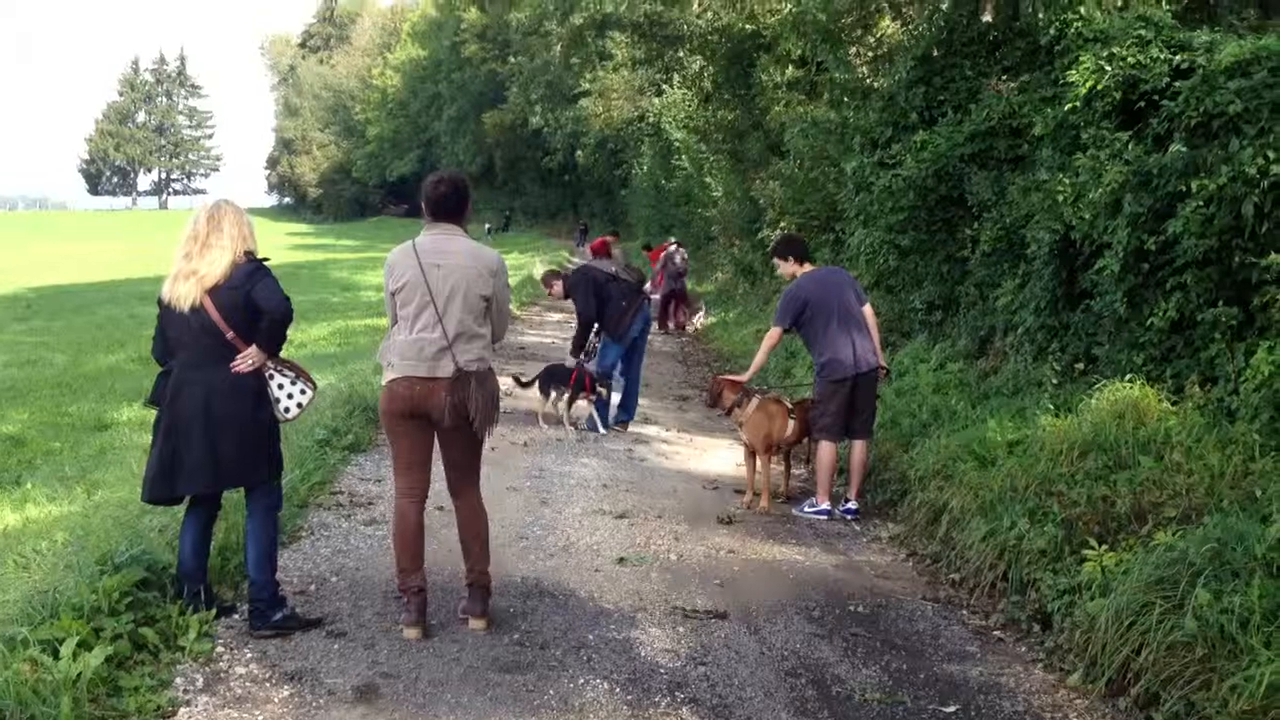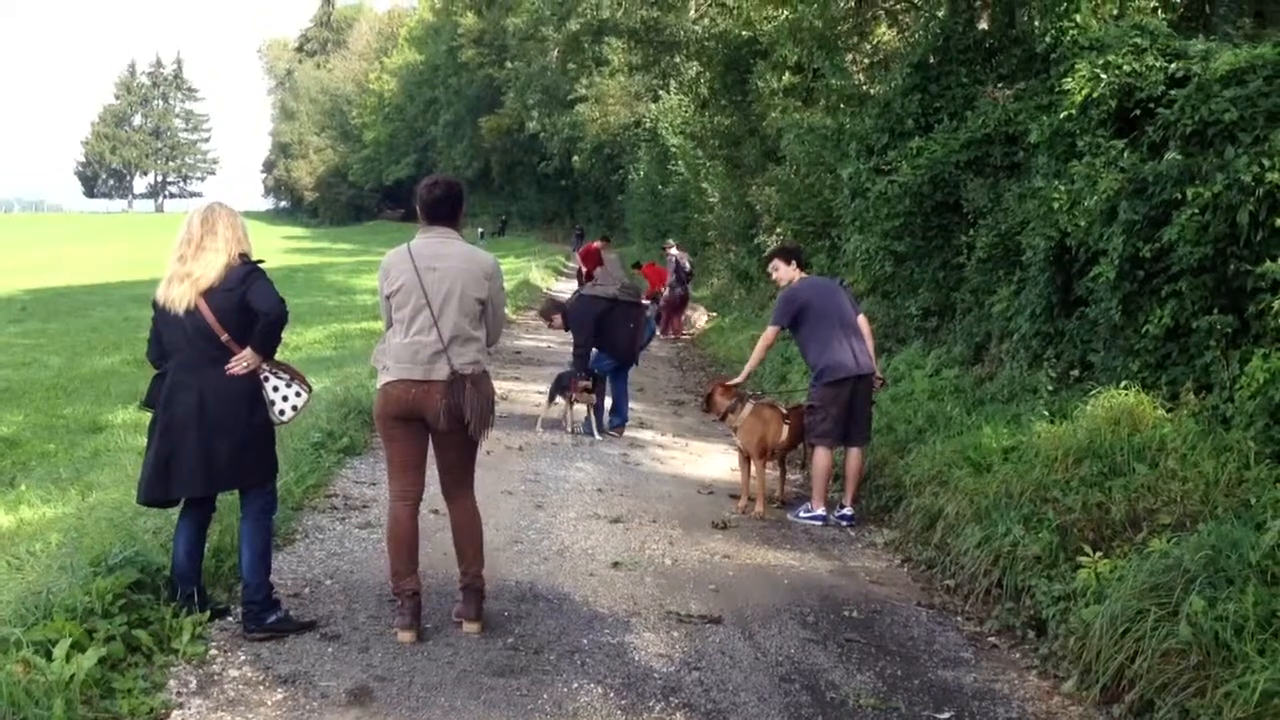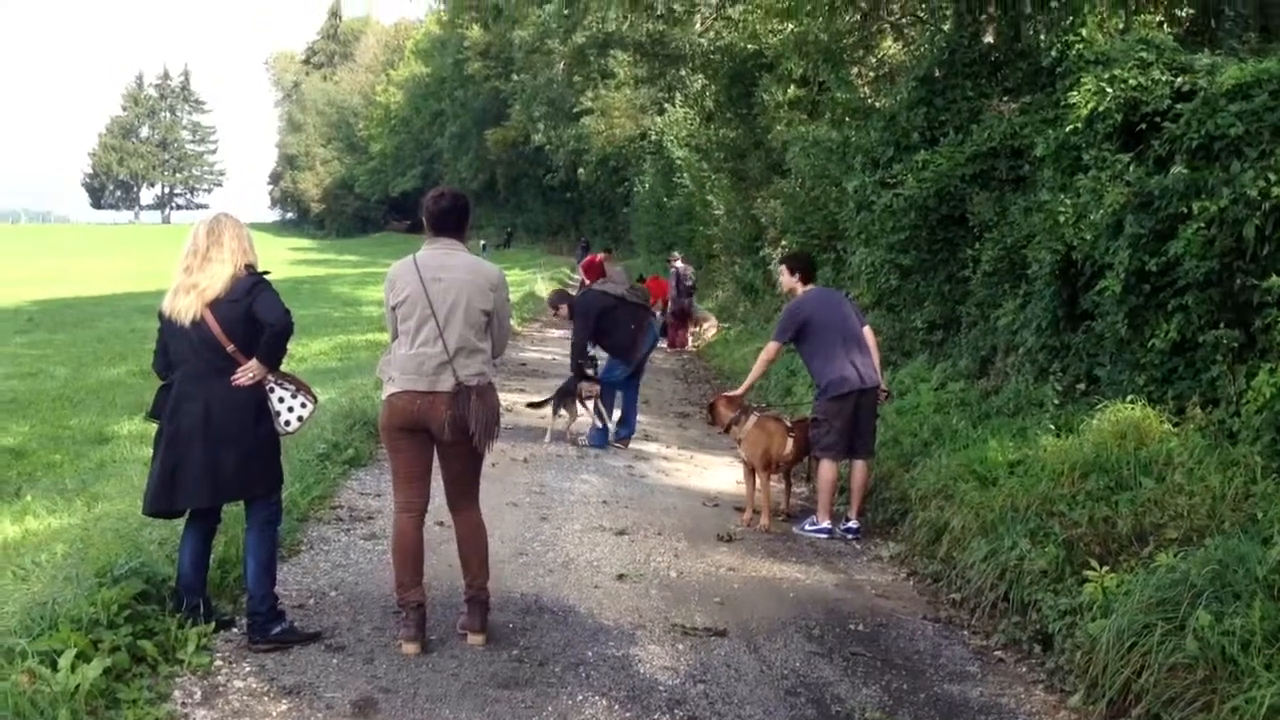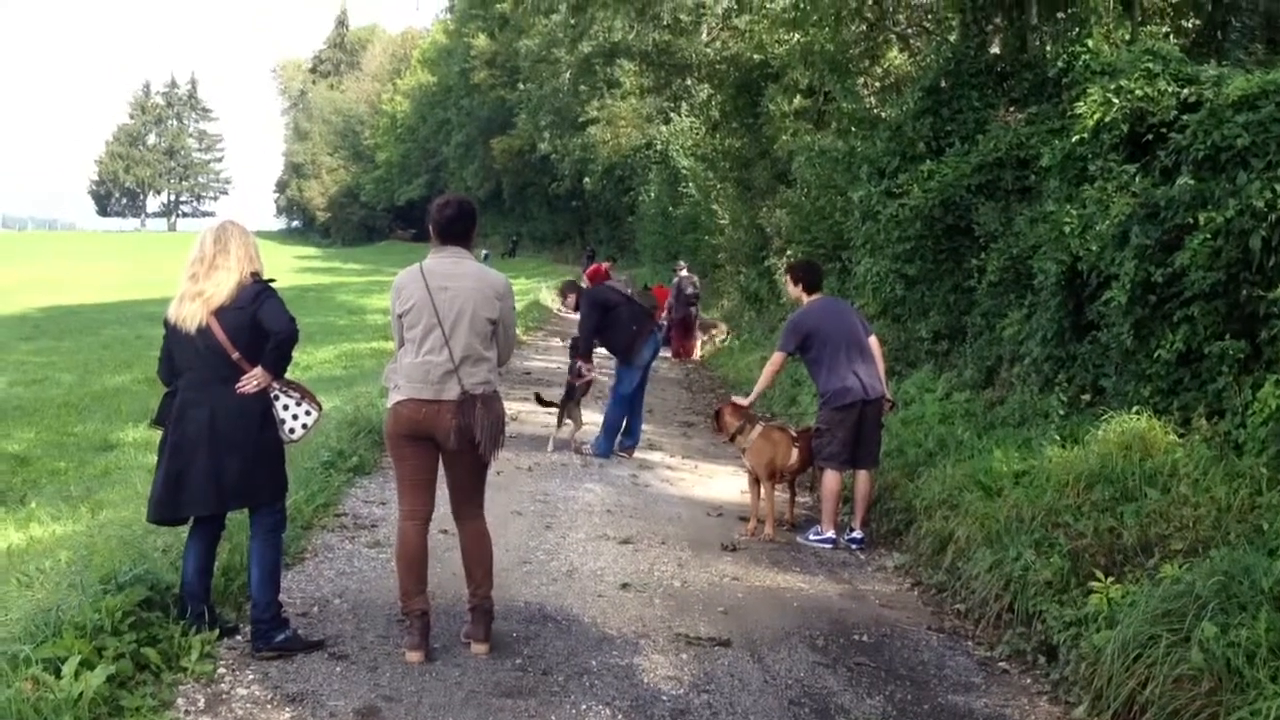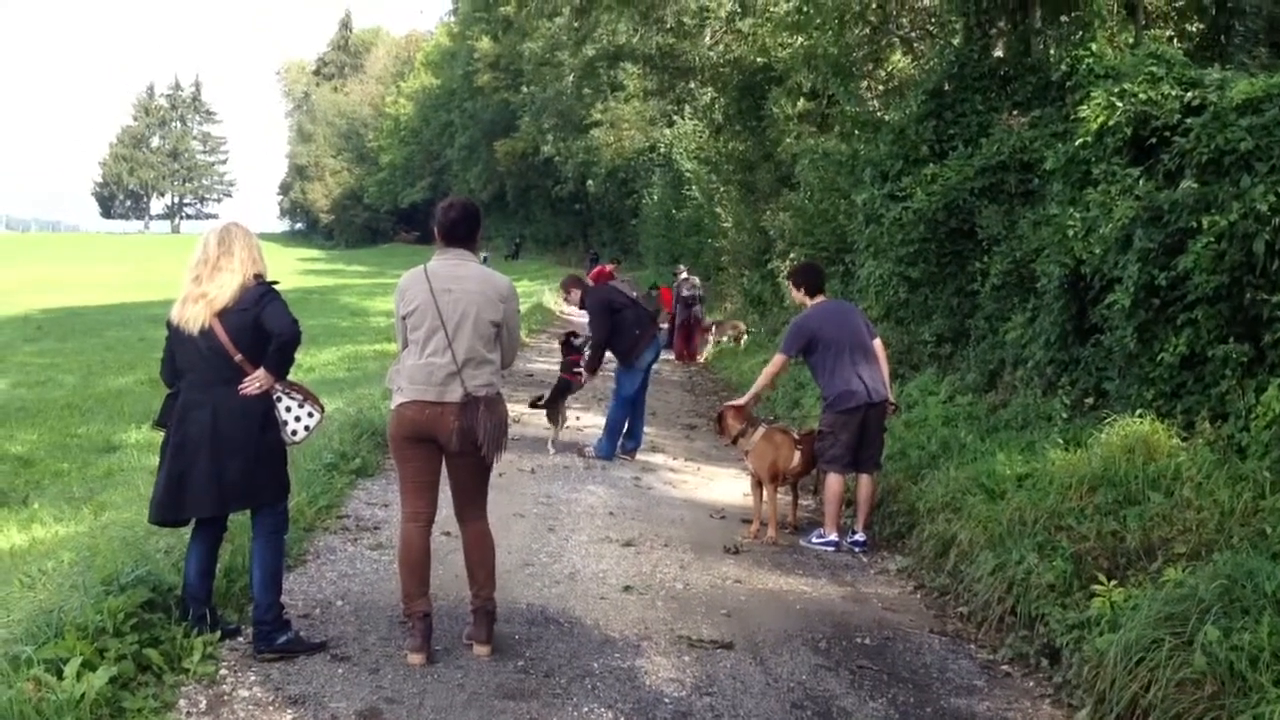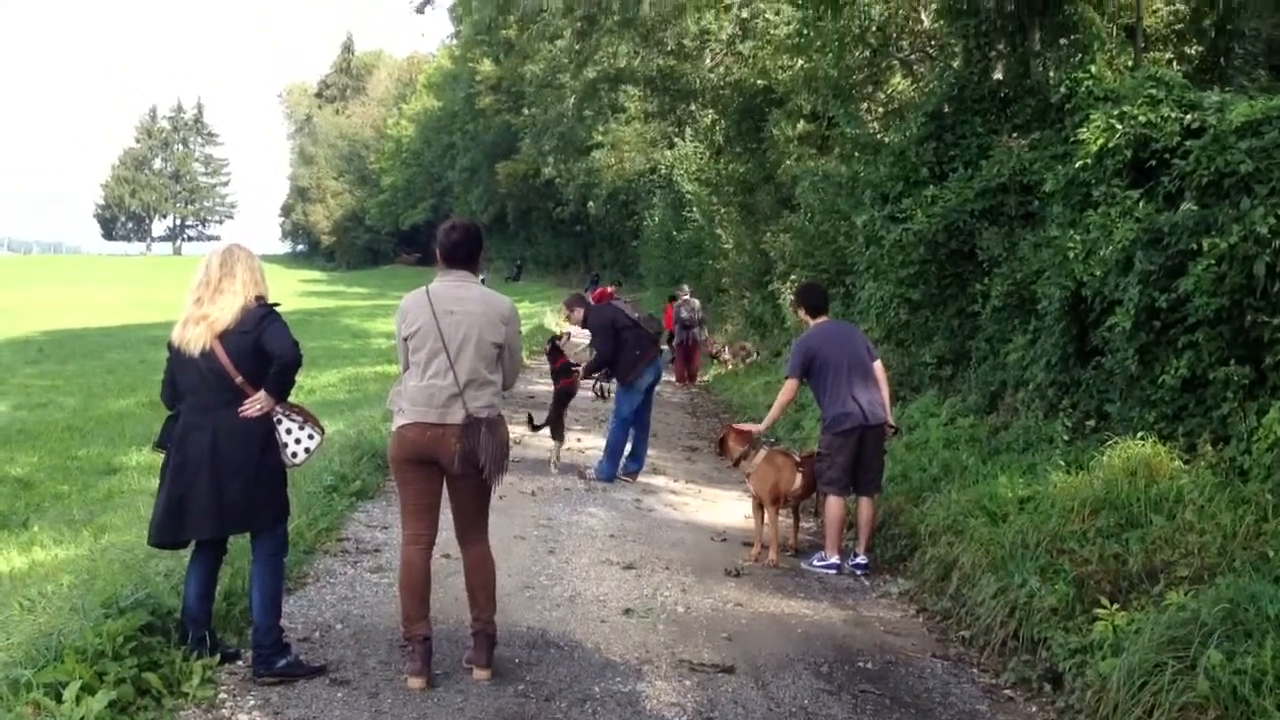
dt=0.4s
person 1, frame 1
left shoulder: (398, 258)
right shoulder: (488, 261)
left elbow: (393, 322)
right elbow: (498, 330)
left hip: (405, 382)
right hip: (464, 384)
left knee: (409, 492)
right knee: (466, 490)
left ankle: (412, 603)
right ankle: (477, 595)
person 1, frame 2
left shoulder: (393, 261)
right shoulder: (483, 264)
left elbow: (388, 325)
right elbow: (493, 333)
left hip: (399, 385)
right hip: (460, 387)
left knee: (403, 495)
right knee: (460, 493)
left ankle: (406, 606)
right ankle: (471, 599)
person 1, frame 3
left shoulder: (399, 273)
right shoulder: (489, 276)
left elbow: (394, 336)
right elbow: (499, 344)
left hip: (405, 396)
right hip: (465, 399)
left knee: (408, 507)
right knee: (466, 506)
left ankle: (411, 618)
right ankle: (476, 611)
person 1, frame 4
left shoulder: (406, 281)
right shoulder: (496, 284)
left elbow: (399, 345)
right elbow: (504, 353)
left hip: (410, 405)
right hip: (470, 407)
left knee: (413, 515)
right knee: (471, 514)
left ankle: (416, 626)
right ankle: (480, 620)
person 1, frame 5
left shoulder: (410, 283)
right shoulder: (499, 287)
left elbow: (403, 346)
right elbow: (508, 355)
left hip: (413, 406)
right hip: (472, 410)
left knee: (415, 517)
right knee: (473, 515)
left ankle: (418, 627)
right ankle: (482, 621)
person 1, frame 6
left shoulder: (412, 304)
right shoulder: (501, 308)
left elbow: (405, 367)
right elbow: (509, 377)
left hip: (414, 428)
right hip: (474, 431)
left knee: (416, 539)
right knee: (475, 538)
left ankle: (418, 651)
right ankle: (482, 645)
person 2, frame 1
left shoulder: (175, 285)
right shoulder: (247, 272)
left elbow: (161, 352)
right elbow: (279, 309)
right wrist: (264, 349)
left hip: (188, 406)
right hip: (238, 405)
left knee: (202, 500)
right knee: (262, 502)
left ankle: (193, 598)
right ankle: (265, 609)
person 2, frame 2
left shoulder: (169, 287)
right shoulder: (242, 275)
left elbow: (156, 355)
right elbow: (274, 311)
right wrist: (259, 352)
left hip: (183, 408)
right hip: (234, 407)
left knee: (196, 502)
right knee: (257, 504)
left ankle: (187, 600)
right ankle: (259, 611)
person 2, frame 3
left shoulder: (175, 298)
right shoulder: (247, 286)
left elbow: (162, 366)
right elbow: (280, 322)
right wrist: (264, 363)
left hip: (189, 419)
right hip: (239, 419)
left knee: (202, 513)
right knee: (262, 515)
left ankle: (191, 610)
right ankle: (264, 623)
person 2, frame 4
left shoulder: (181, 305)
right shoulder: (253, 294)
left elbow: (167, 373)
right elbow: (285, 330)
right wrist: (269, 370)
left hip: (194, 427)
right hip: (244, 426)
left knee: (206, 521)
right knee: (266, 523)
left ankle: (195, 618)
right ankle: (268, 630)
person 2, frame 5
left shoulder: (184, 307)
right shoulder: (256, 296)
left elbow: (170, 374)
right elbow: (287, 332)
right wrist: (271, 372)
left hip: (196, 428)
right hip: (246, 428)
left knee: (208, 522)
right knee: (268, 524)
left ankle: (197, 619)
right ankle: (269, 632)
person 2, frame 6
left shoulder: (185, 328)
right shoulder: (257, 318)
left elbow: (170, 396)
right elbow: (288, 354)
right wrist: (272, 395)
left hip: (196, 450)
right hip: (246, 451)
left knee: (208, 545)
right knee: (268, 548)
left ankle: (196, 643)
right ankle: (269, 656)
person 3, frame 1
left shoulder: (796, 292)
right shoulder: (841, 275)
left elbow: (772, 339)
right elbow: (869, 315)
left wrist: (748, 375)
right wrist: (879, 356)
left hip: (835, 369)
right hip: (866, 364)
left knee: (827, 436)
right knee: (860, 436)
left ankle: (822, 503)
right ankle: (851, 502)
person 3, frame 2
left shoulder: (791, 294)
right shoulder: (834, 285)
left elbow: (767, 340)
right elbow: (863, 324)
left wrist: (742, 376)
right wrist: (874, 367)
left hip: (833, 373)
right hip: (862, 370)
left knee: (823, 441)
right knee: (855, 442)
left ankle: (817, 508)
right ankle: (847, 508)
person 3, frame 3
left shoulder: (796, 309)
right shoulder: (840, 297)
left elbow: (769, 354)
right elbow: (869, 336)
left wrist: (743, 388)
right wrist: (879, 379)
left hip: (837, 387)
right hip: (866, 383)
left knee: (828, 454)
right knee: (860, 455)
left ankle: (823, 521)
right ankle: (852, 521)
person 3, frame 4
left shoulder: (800, 319)
right shoulder: (846, 307)
left elbow: (774, 365)
right elbow: (875, 346)
left wrist: (750, 399)
right wrist: (884, 389)
left hip: (840, 397)
right hip: (871, 394)
left knee: (832, 464)
right knee: (863, 465)
left ankle: (827, 531)
right ankle: (856, 531)
person 3, frame 5
left shoulder: (804, 323)
right shoulder: (851, 309)
left elbow: (775, 367)
right elbow: (879, 349)
left wrist: (746, 399)
right wrist: (888, 393)
left hip: (844, 400)
right hip: (875, 397)
left knee: (835, 467)
right knee: (866, 469)
left ankle: (829, 534)
right ankle: (859, 534)
person 3, frame 6
left shoulder: (806, 343)
right shoulder: (854, 330)
left elbow: (789, 392)
right elbow: (880, 372)
left wrist: (763, 426)
right wrist: (888, 416)
left hip: (842, 422)
right hip: (874, 419)
left knee: (835, 490)
right knee: (867, 491)
left ankle: (830, 557)
right ankle: (861, 557)
